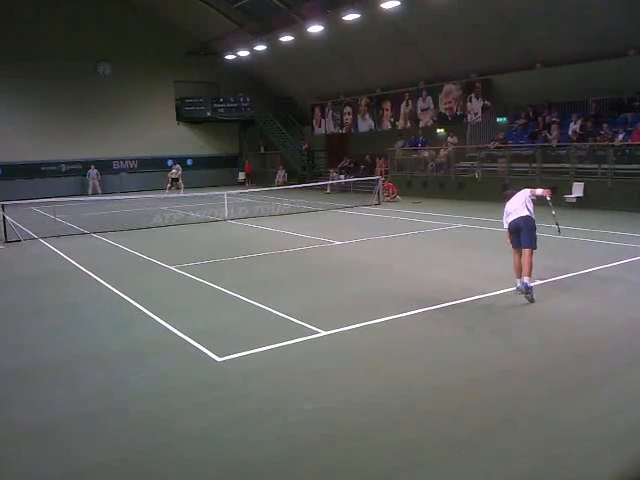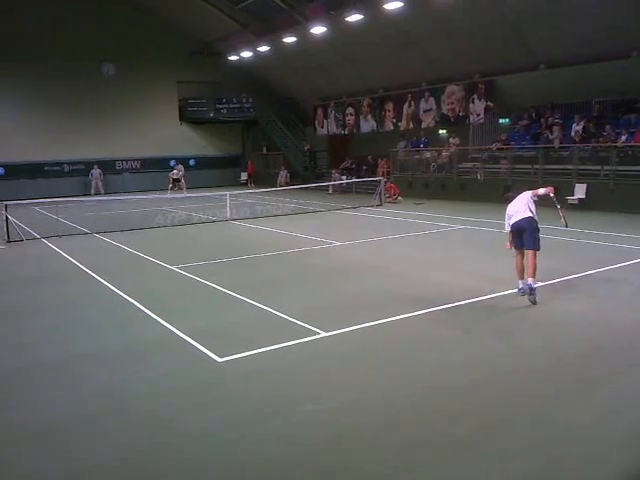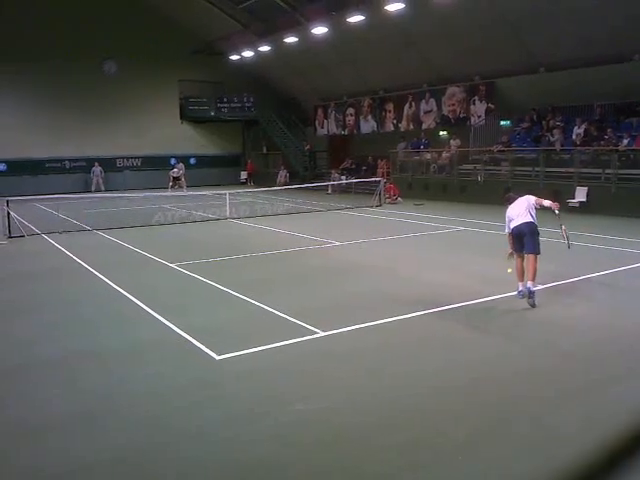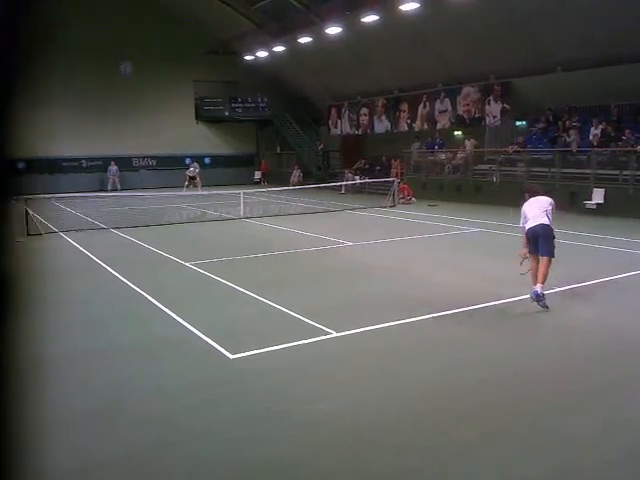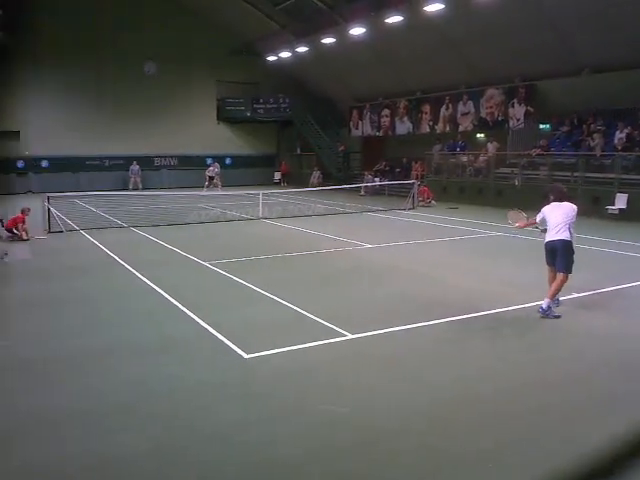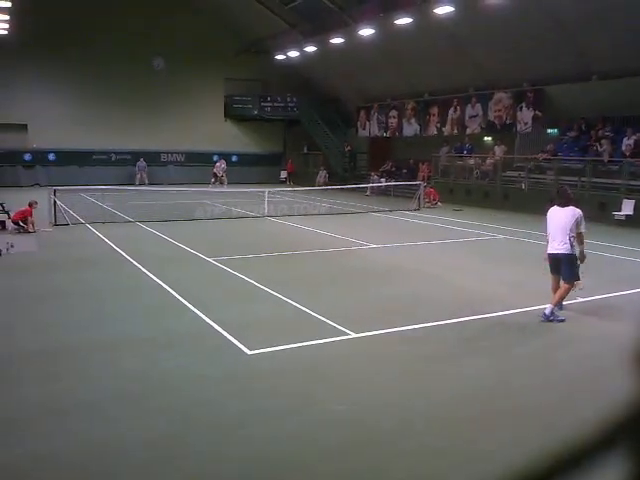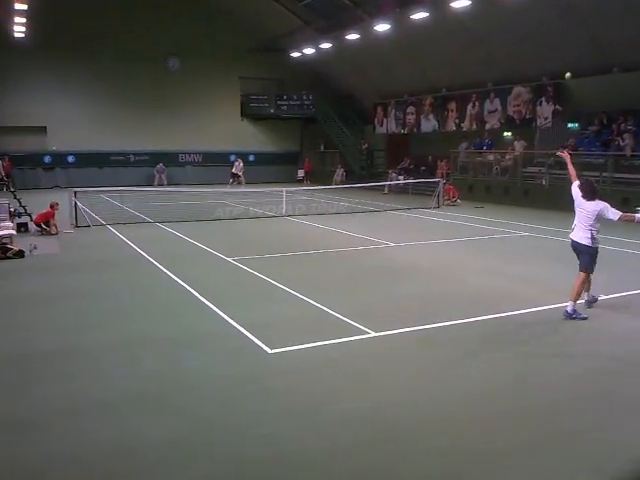
dt=0.5s
person 1, frame 1
left shoulder: (507, 206)
right shoulder: (524, 192)
right elbow: (533, 191)
left wrist: (510, 240)
right wrist: (543, 192)
left hip: (512, 223)
right hip: (526, 220)
left knee: (517, 253)
right knee: (527, 253)
left ankle: (519, 284)
right ankle: (526, 283)
person 1, frame 2
left shoulder: (509, 208)
right shoulder: (526, 195)
left elbow: (509, 231)
right elbow: (536, 192)
left wrist: (510, 244)
right wrist: (546, 190)
left hip: (515, 225)
right hip: (529, 221)
left knee: (519, 255)
right knee: (531, 254)
left ankle: (521, 286)
right ankle: (530, 284)
person 1, frame 3
left shoulder: (509, 210)
right shoulder: (527, 198)
right elbow: (540, 201)
left wrist: (512, 249)
right wrist: (551, 205)
left hip: (515, 228)
right hip: (528, 225)
left knee: (519, 257)
right knee: (531, 258)
left ankle: (521, 289)
right ankle: (529, 287)
person 1, frame 4
left shoulder: (525, 205)
right shoulder: (548, 200)
left wrist: (525, 248)
right wrist: (551, 239)
left hip: (531, 229)
right hip: (545, 228)
left knee: (534, 259)
right knee: (545, 260)
left ankle: (535, 290)
right ankle: (538, 291)
person 1, frame 5
left shoulder: (547, 209)
right shoulder: (573, 207)
left elbow: (535, 221)
left wrist: (522, 225)
left hip: (549, 242)
right hip: (564, 242)
left knee: (552, 270)
right knee: (562, 276)
left ankle: (553, 297)
right ankle: (545, 306)
person 1, frame 6
left shoulder: (551, 211)
right shoulder: (577, 213)
right elbow: (579, 235)
right wrist: (582, 251)
left hip: (552, 251)
right hip: (567, 252)
left knee: (556, 277)
right knee: (568, 284)
left ankle: (557, 302)
right ankle: (549, 311)
person 1, frame 7
left shoulder: (578, 198)
right shoulder: (602, 207)
left elbow: (574, 177)
right elbow: (623, 217)
left wrist: (568, 160)
left hip: (575, 241)
right hip: (588, 245)
left knee: (588, 270)
right knee: (583, 276)
left ankle: (589, 298)
right ankle: (570, 309)
